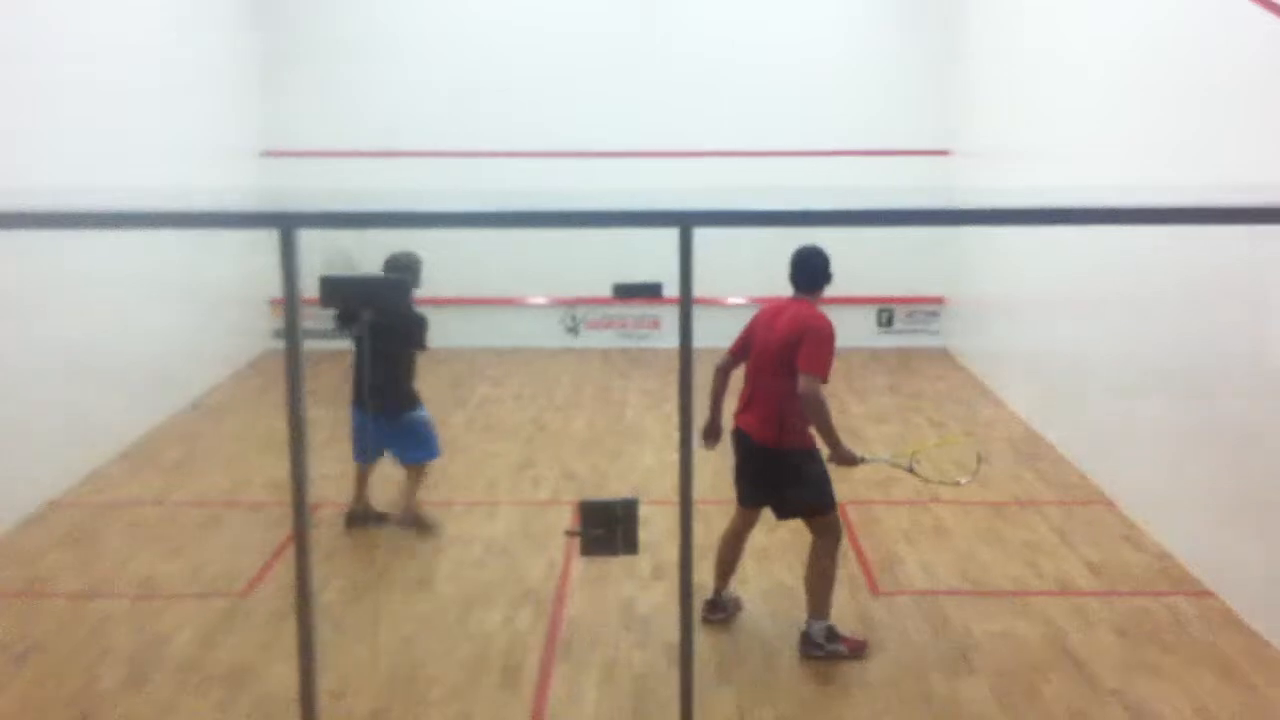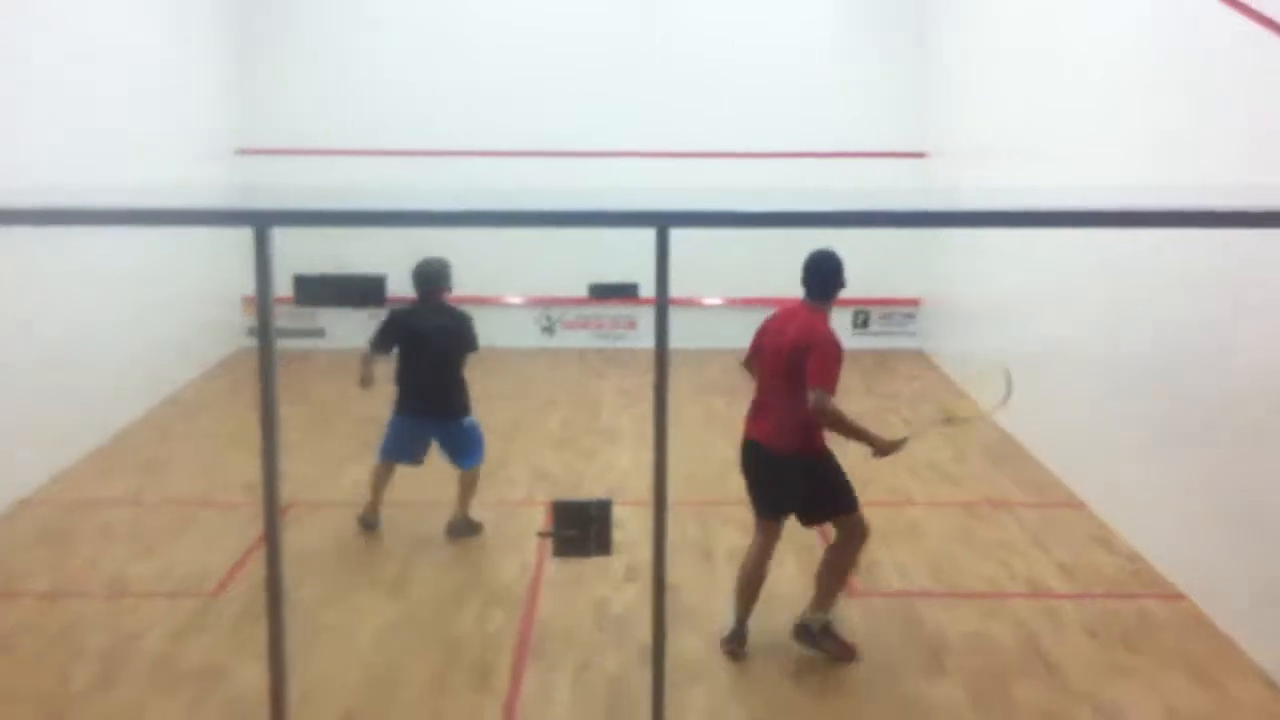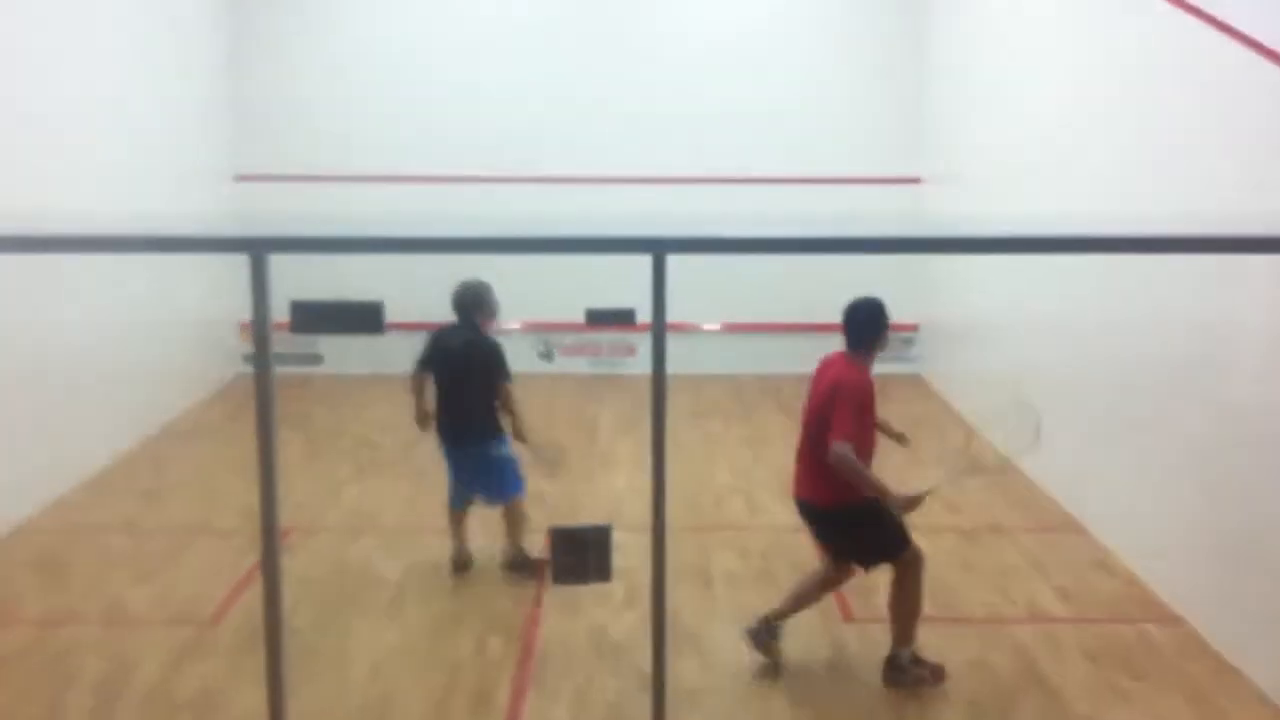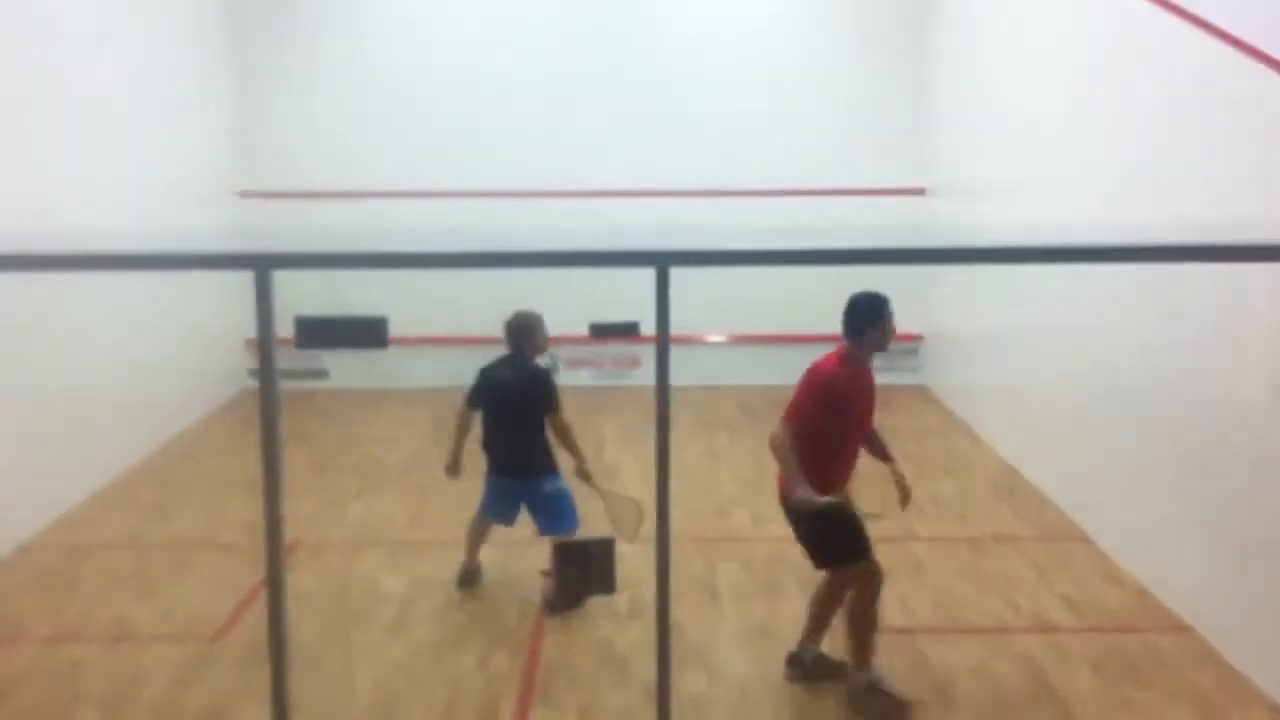
dt=0.3s
person 1, frame 1
left shoulder: (766, 314)
right shoulder: (817, 325)
left elbow: (723, 366)
right elbow: (808, 392)
left wrist: (714, 417)
right wrist: (836, 447)
left hip: (748, 433)
right hip: (786, 443)
left knee: (744, 517)
right knee: (828, 531)
left ankle: (718, 599)
right ankle: (817, 632)
person 1, frame 2
left shoulder: (777, 319)
right shoulder: (822, 338)
left elbow: (750, 364)
right elbow: (817, 405)
right wrist: (871, 439)
left hip: (757, 444)
right hip: (799, 450)
left knee: (765, 535)
right knee: (853, 530)
left ankle: (737, 630)
right ankle: (815, 621)
person 1, frame 3
left shoulder: (832, 364)
right shoulder: (856, 384)
right elbow: (840, 454)
left wrist: (881, 426)
right wrist: (889, 496)
left hip: (811, 492)
right hip: (840, 499)
left knee: (839, 568)
right knee: (909, 563)
left ankle: (768, 625)
right ankle: (902, 661)
person 1, frame 4
left shoulder: (863, 372)
right shoulder: (826, 377)
right elbow: (782, 437)
left wrist: (895, 469)
right wrist: (801, 488)
left hip: (830, 494)
right hip: (812, 501)
left knee: (844, 575)
right knee: (868, 576)
left ankle: (804, 656)
right ankle: (865, 683)
person 2, frame 1
right shoulder: (414, 319)
left elbow: (344, 322)
left hip: (365, 396)
right hip: (398, 399)
left knee: (367, 455)
right knee: (424, 452)
left ankle: (359, 507)
right ankle: (408, 509)
person 2, frame 2
left shoulder: (400, 318)
right shoulder: (460, 321)
left elbow: (373, 353)
left wrist: (365, 372)
left hip: (411, 406)
right hip: (452, 406)
left knee: (389, 457)
right knee: (471, 459)
left ankle: (371, 512)
right ankle: (460, 520)
person 2, frame 3
left shoulder: (440, 338)
right shoulder: (488, 347)
left elbow: (418, 376)
right elbow: (503, 393)
left wrist: (422, 408)
right wrist: (517, 422)
left hip: (451, 432)
right hip: (484, 432)
left knee: (460, 491)
right knee: (512, 492)
left ankle: (460, 552)
right ankle: (516, 554)
person 2, frame 4
left shoulder: (489, 372)
right shoulder: (539, 377)
left elbow: (465, 414)
right elbow: (557, 424)
left wrist: (456, 454)
right wrist: (580, 460)
left hip: (500, 464)
right hip: (536, 467)
left knee: (487, 513)
right knee: (562, 525)
left ankle: (469, 567)
right ankle: (559, 592)
